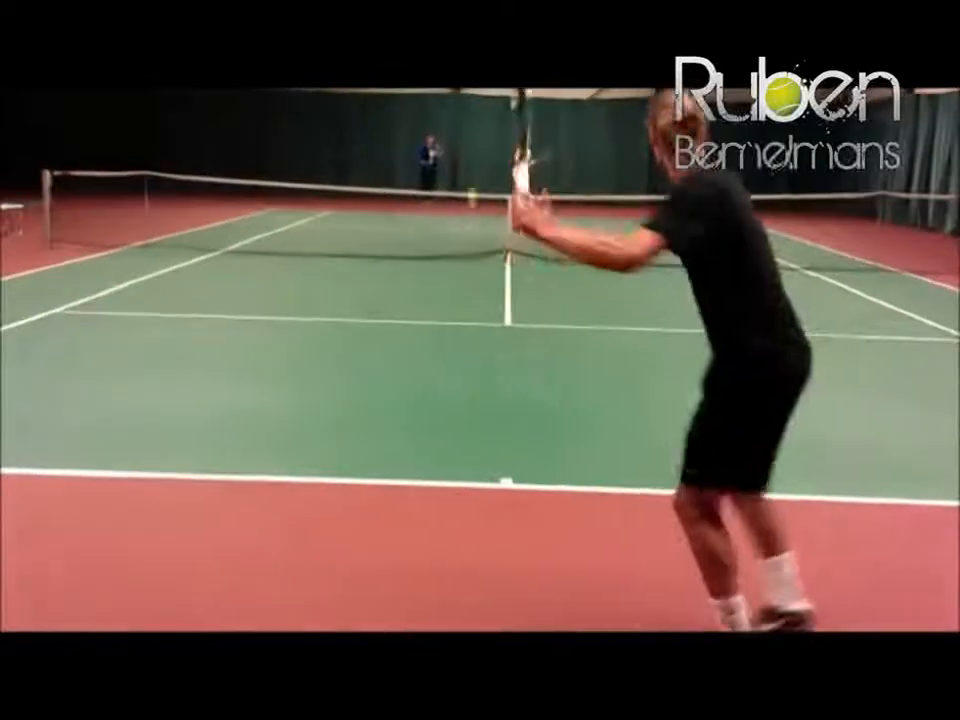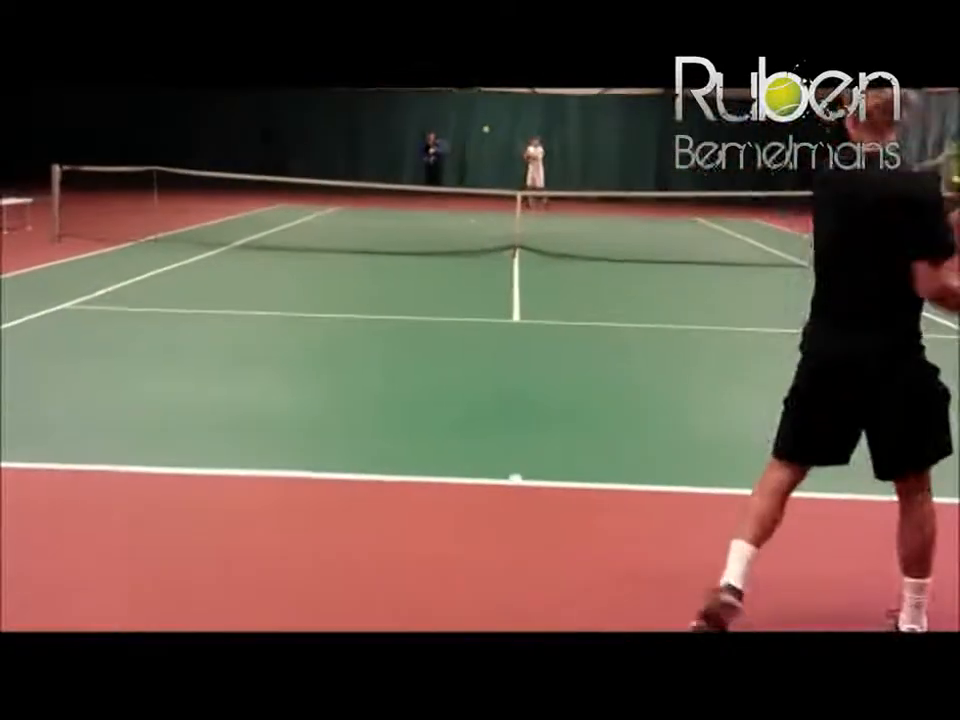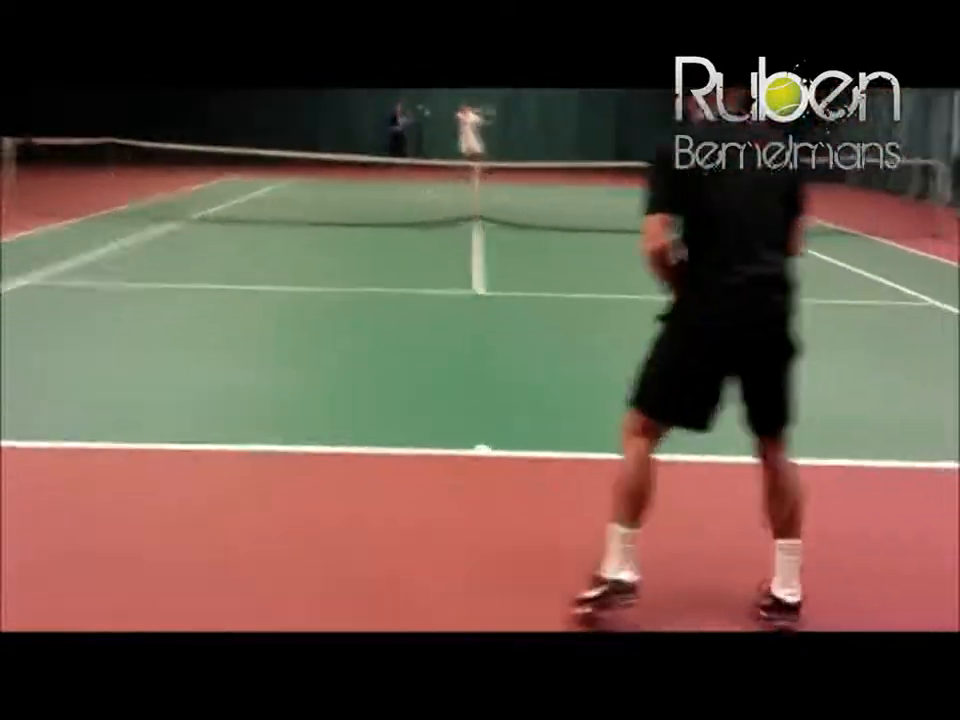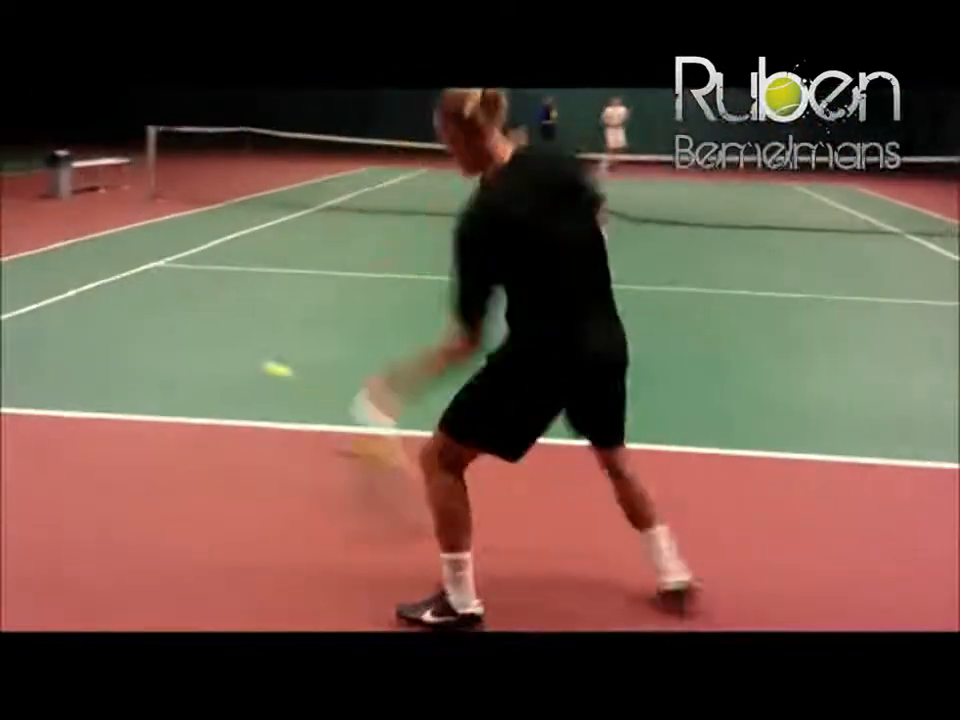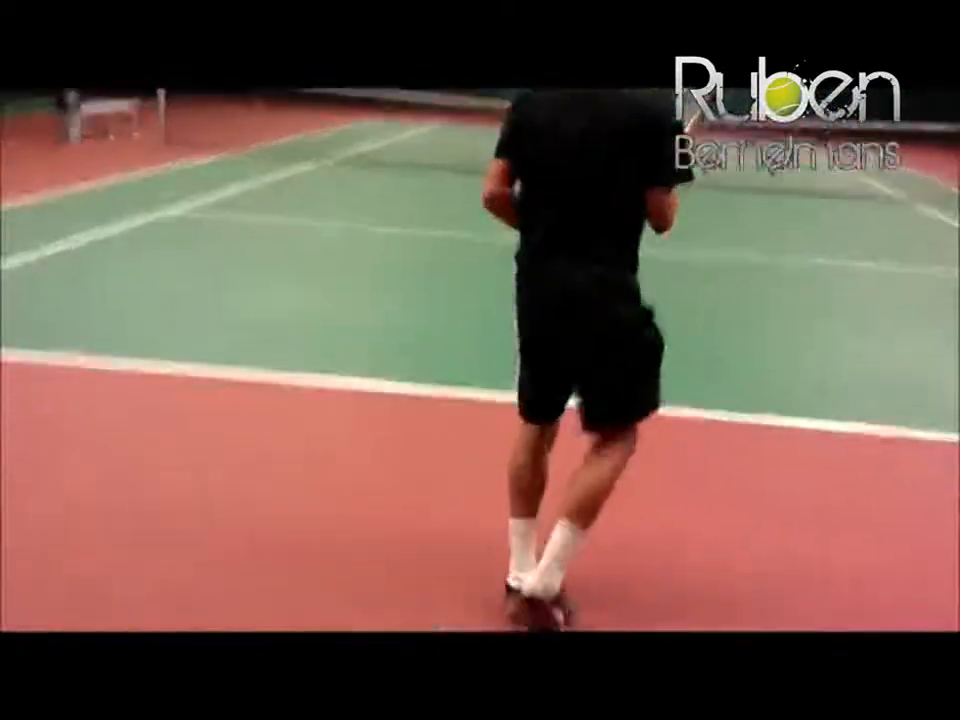
dt=1s
person 1, frame 1
left shoulder: (697, 193)
right shoulder: (712, 187)
left elbow: (629, 255)
right elbow: (643, 241)
left wrist: (542, 229)
right wrist: (558, 227)
left hip: (753, 364)
right hip: (778, 356)
left knee: (695, 502)
right knee: (739, 486)
left ankle: (737, 626)
right ankle: (787, 605)
person 1, frame 2
left shoulder: (828, 182)
left hip: (826, 352)
right hip: (894, 358)
left knee: (782, 473)
right knee: (914, 489)
left ankle: (731, 586)
right ankle: (913, 619)
person 1, frame 3
left shoulder: (678, 149)
right shoulder: (776, 146)
left elbow: (657, 247)
right elbow: (792, 244)
left wrist: (685, 291)
left hip: (708, 311)
right hip: (770, 313)
left knee: (640, 431)
right knee: (773, 447)
left ankle: (618, 573)
right ankle: (785, 591)
person 1, frame 4
left shoulder: (478, 218)
right shoulder: (557, 166)
left elbow: (466, 339)
left wrist: (406, 380)
left hip: (542, 355)
right hip: (602, 348)
left knee: (441, 456)
right knee: (611, 454)
left ankle: (460, 602)
right ankle: (671, 572)
person 1, frame 5
left shoulder: (530, 104)
right shoulder: (650, 112)
left elbow: (495, 193)
right elbow: (661, 217)
left hip: (539, 287)
right hip: (605, 291)
left knee: (536, 426)
right knee: (614, 439)
left ankle: (522, 570)
right ankle: (542, 583)
